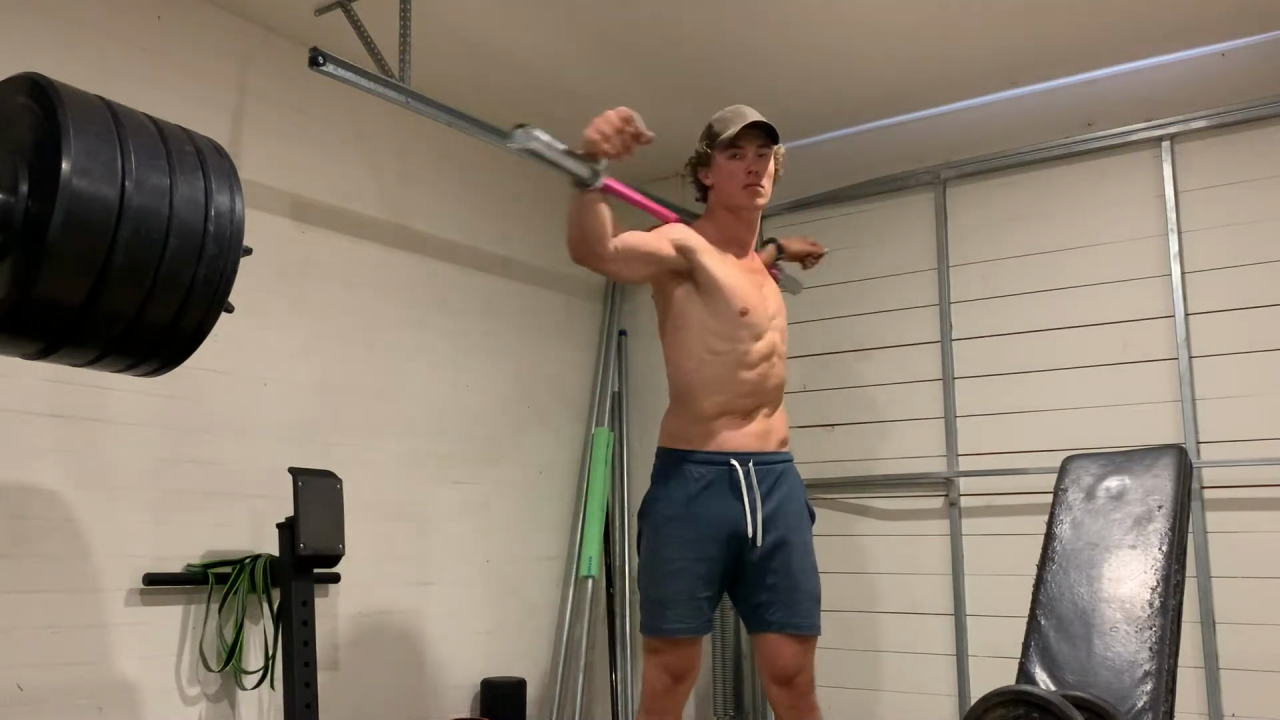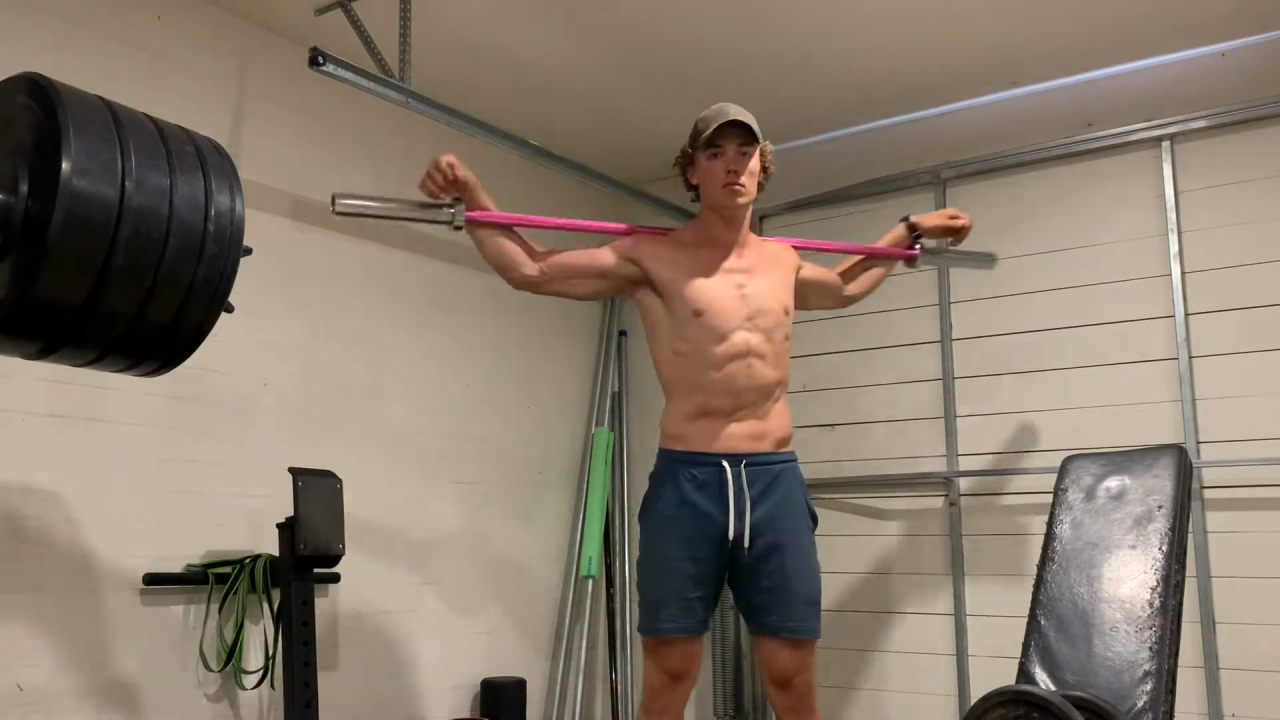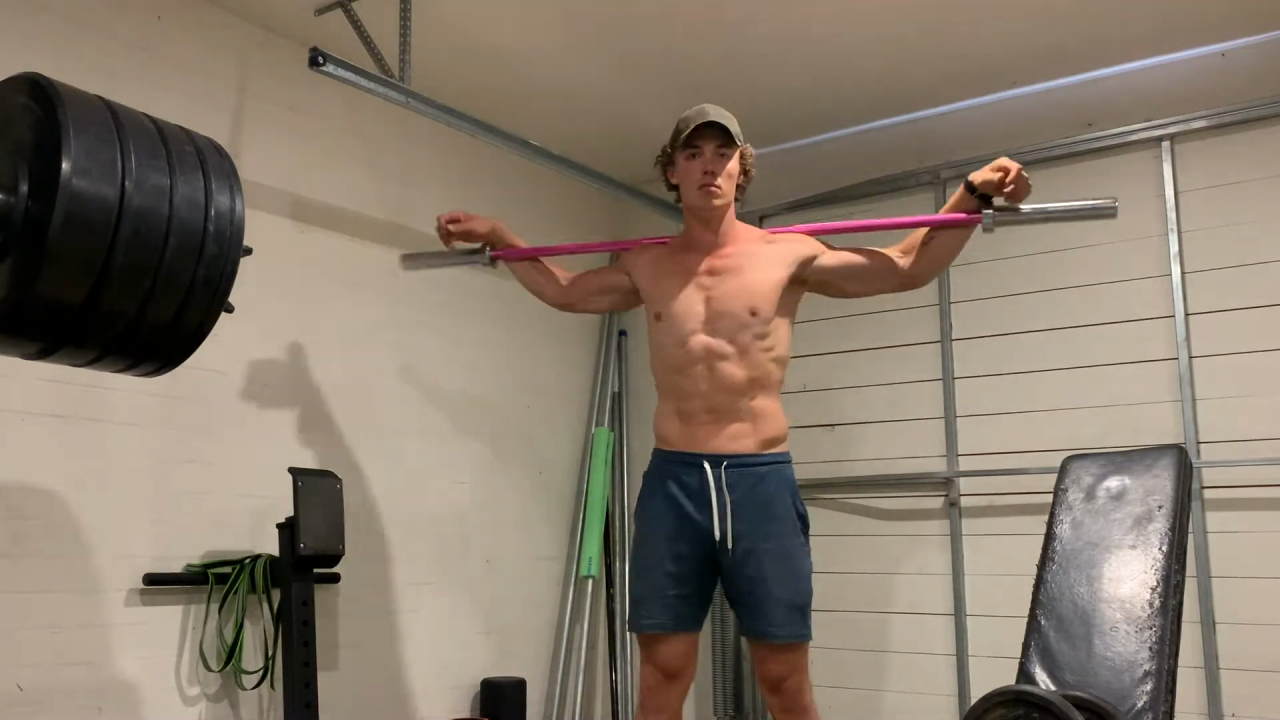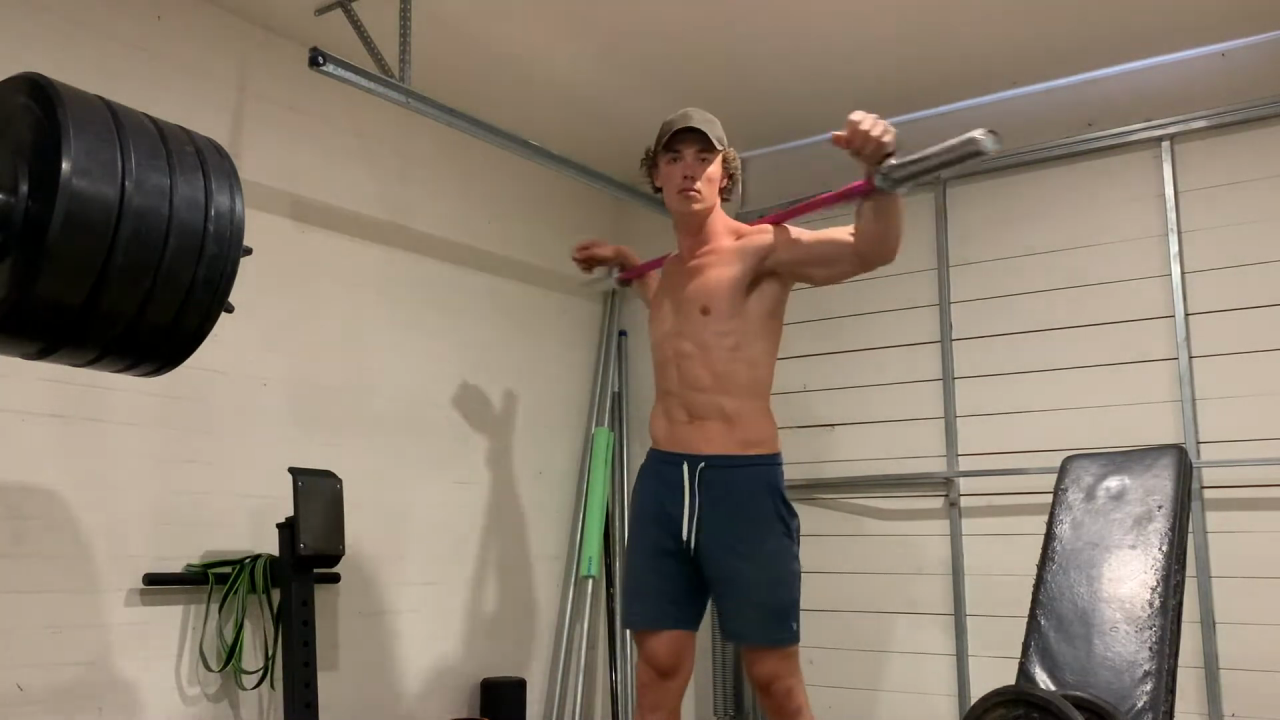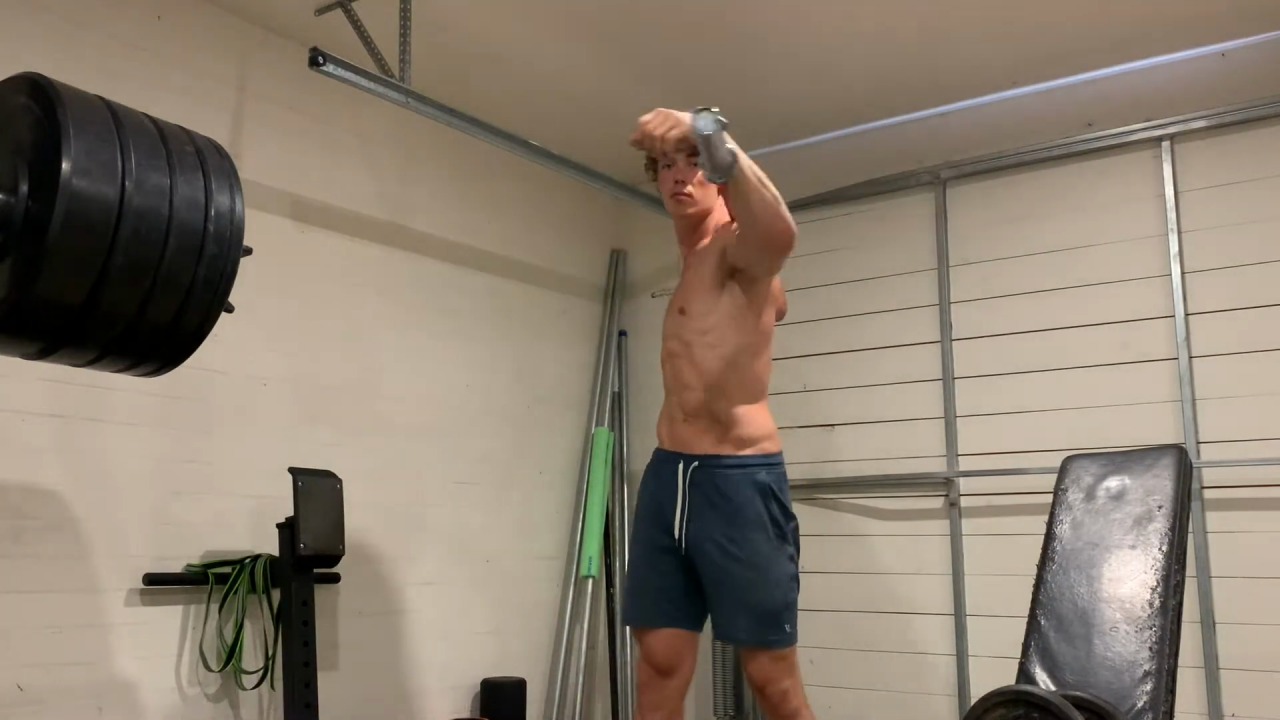
dt=0.3s
person 1, frame 1
left shoulder: (757, 267)
right shoulder: (683, 246)
right elbow: (594, 249)
left wrist: (778, 252)
right wrist: (594, 162)
left hip: (776, 482)
right hip: (691, 482)
person 1, frame 2
left shoulder: (780, 261)
right shoulder: (652, 255)
left elbow: (842, 287)
right elbow: (531, 271)
left wrist: (911, 231)
right wrist: (470, 197)
left hip: (774, 481)
right hip: (684, 483)
person 1, frame 3
left shoulder: (787, 254)
right shoulder: (646, 265)
left elbow: (909, 269)
right elbow: (566, 292)
left wrist: (971, 196)
right wrist: (500, 238)
left hip: (761, 482)
right hip: (672, 483)
right knee: (663, 669)
person 1, frame 4
left shoulder: (764, 247)
right shoulder: (670, 270)
left elbow: (874, 248)
left wrist: (877, 164)
right wrist: (624, 264)
left hip: (743, 482)
right hip: (663, 479)
right knee: (659, 666)
person 1, frame 5
left shoulder: (740, 243)
right shoulder: (700, 265)
left elbow: (778, 232)
right elbow: (773, 300)
left wrist: (711, 136)
left hip: (741, 480)
right hip: (668, 476)
right knee: (659, 665)
